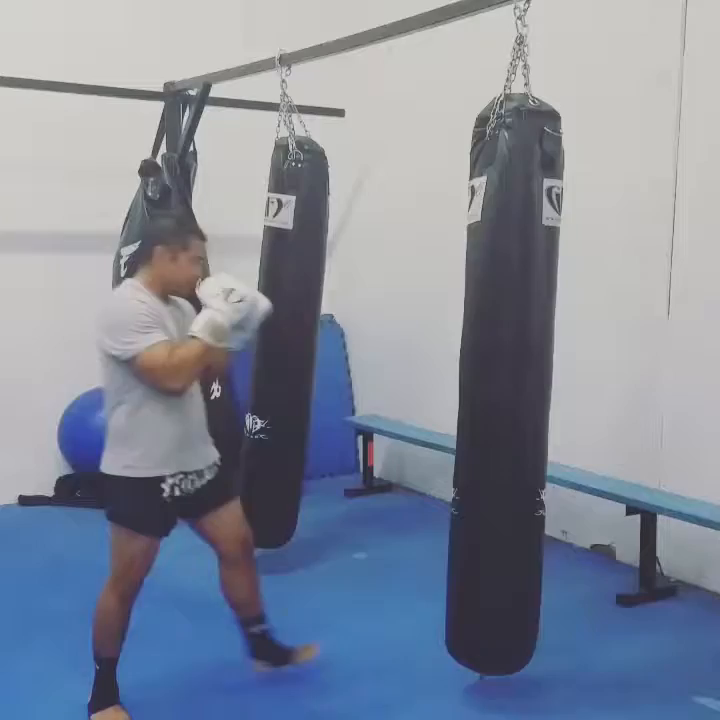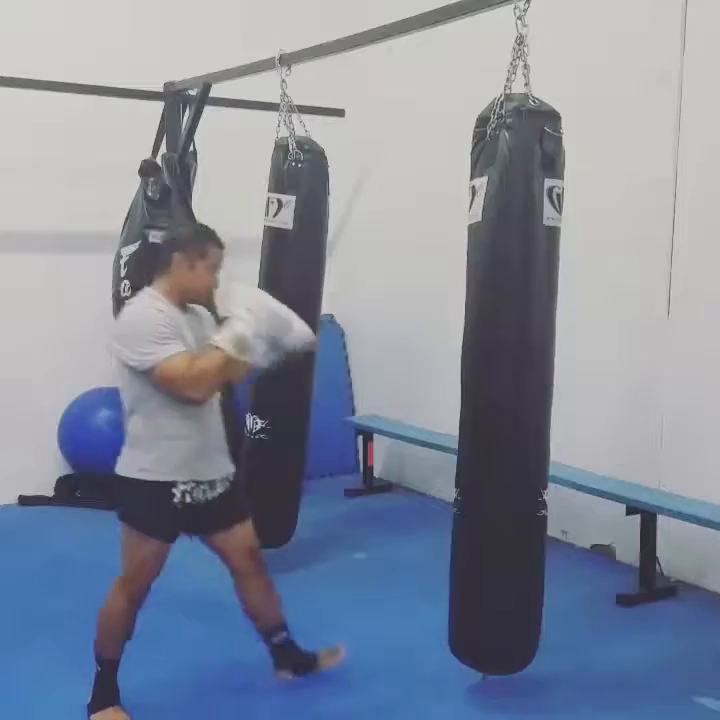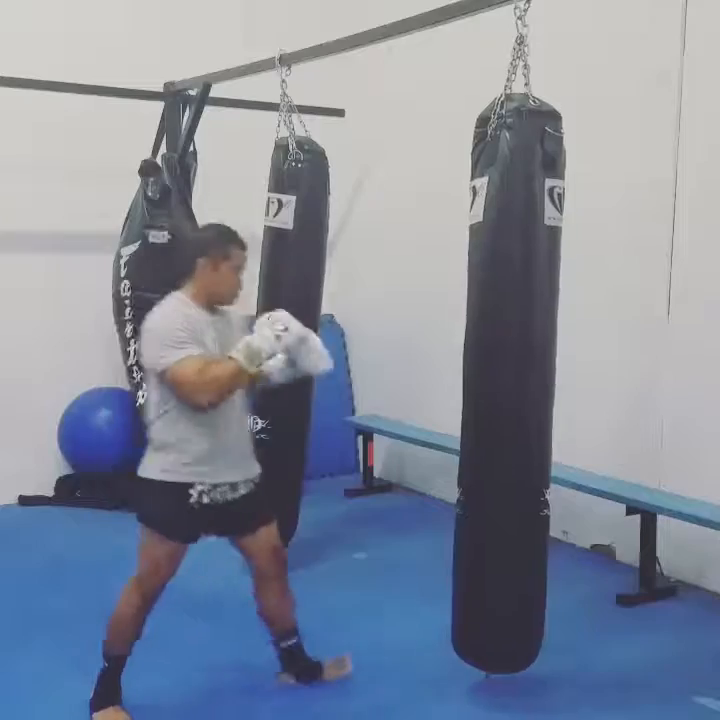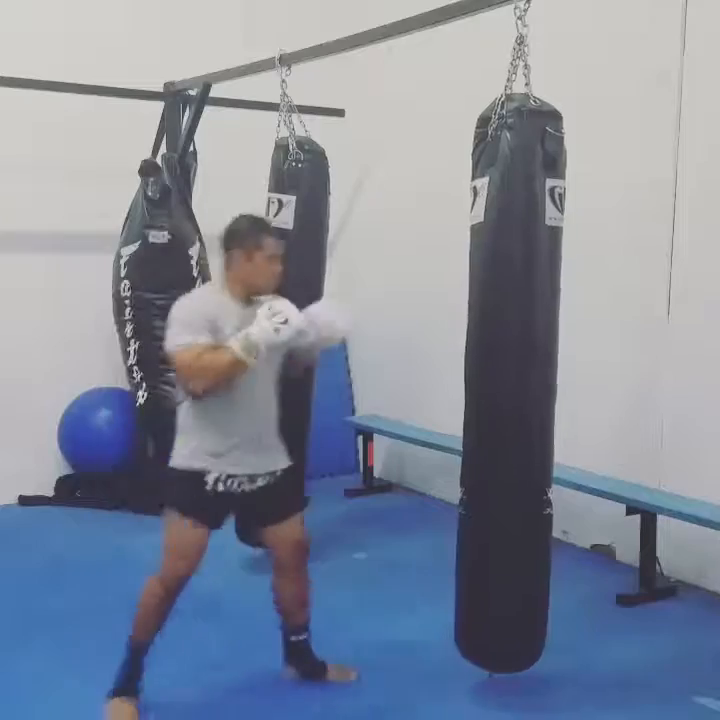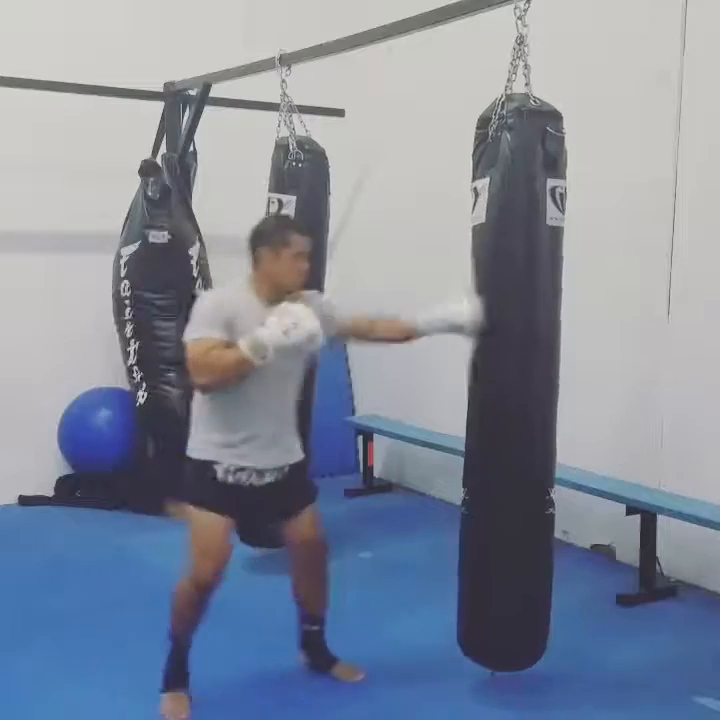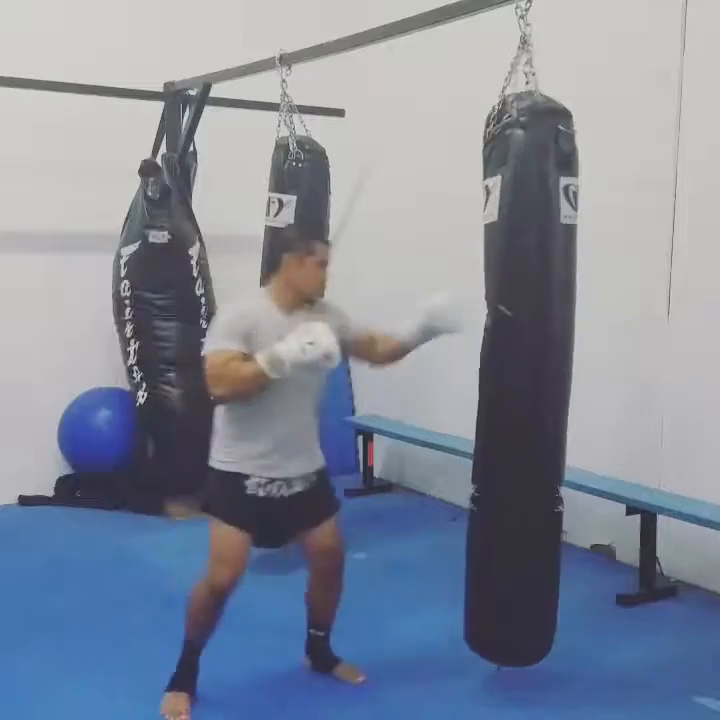
dt=0.1s
person 1, frame 1
left shoulder: (179, 306)
right shoulder: (124, 308)
left elbow: (206, 365)
right elbow: (174, 375)
left wrist: (238, 325)
right wrist: (214, 322)
left hip: (197, 461)
right hip: (141, 473)
left knee: (238, 546)
right knee: (126, 582)
left ankle: (265, 647)
person 1, frame 2
left shoulder: (197, 315)
right shoulder: (142, 318)
left elbow: (222, 377)
right elbow: (193, 384)
left wrist: (268, 349)
right wrist: (238, 334)
left hip: (211, 470)
right hip: (156, 479)
left knee: (248, 561)
right knee: (134, 585)
left ankle: (289, 657)
person 1, frame 3
left shoulder: (227, 320)
right shoulder: (167, 322)
left elbow: (242, 383)
right elbow: (202, 392)
left wrist: (288, 363)
right wrist: (256, 347)
left hip: (238, 473)
right hip: (176, 481)
left knee: (271, 563)
right knee: (148, 586)
left ankle: (296, 662)
person 1, frame 4
left shoulder: (267, 308)
right shoulder: (196, 308)
left elbow: (269, 368)
right elbow: (198, 378)
left wrist: (310, 335)
right wrist: (256, 340)
left hip: (266, 463)
right hip: (203, 468)
left knee: (293, 554)
right knee: (174, 575)
left ankle: (301, 657)
person 1, frame 5
left shoulder: (310, 306)
right shoulder: (217, 304)
left elbow: (374, 330)
right elbow: (205, 374)
left wrist: (435, 322)
right wrist: (262, 342)
left hip: (281, 459)
right hip: (218, 461)
left knee: (311, 552)
right knee: (205, 572)
left ankle: (316, 651)
right ankle: (176, 675)
person 1, frame 6
left shoulder: (324, 316)
right shoulder: (239, 316)
left elbow: (376, 350)
right elbow: (221, 385)
left wrist: (420, 330)
right wrist: (280, 358)
left hip: (301, 469)
right hip: (240, 471)
left knee: (330, 557)
right knee: (222, 579)
left ankle: (319, 654)
right ankle: (182, 677)
